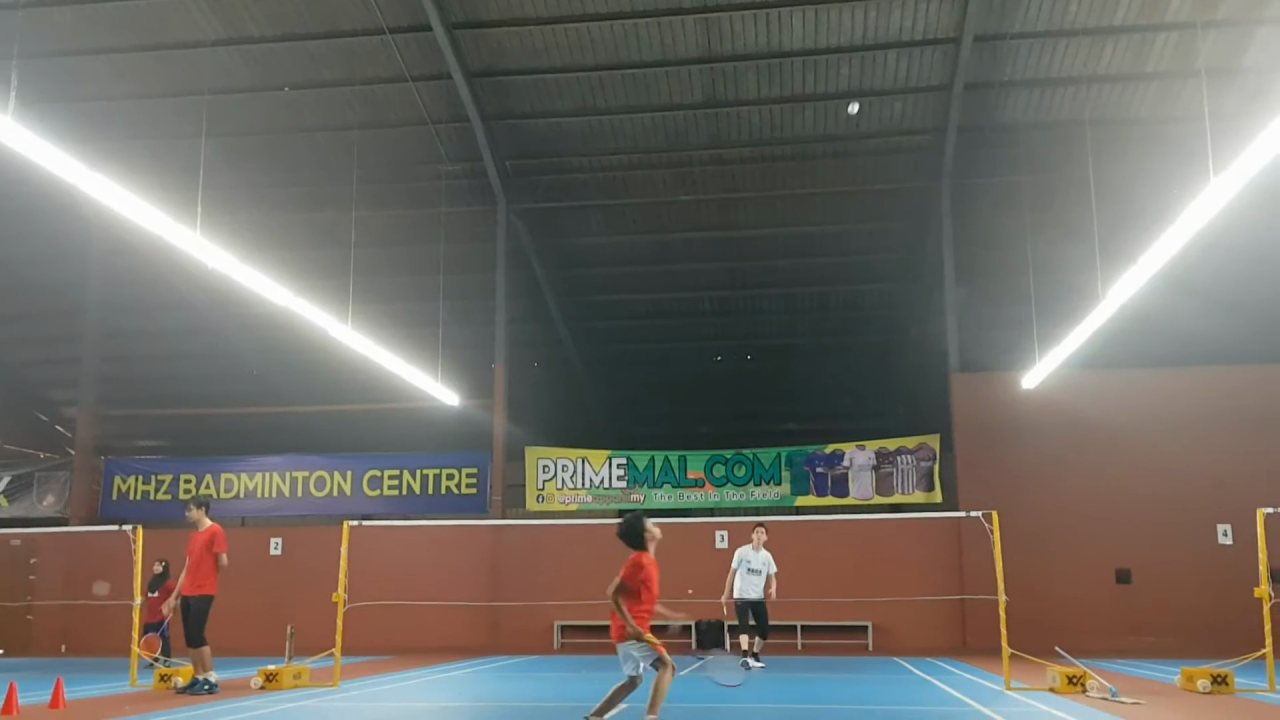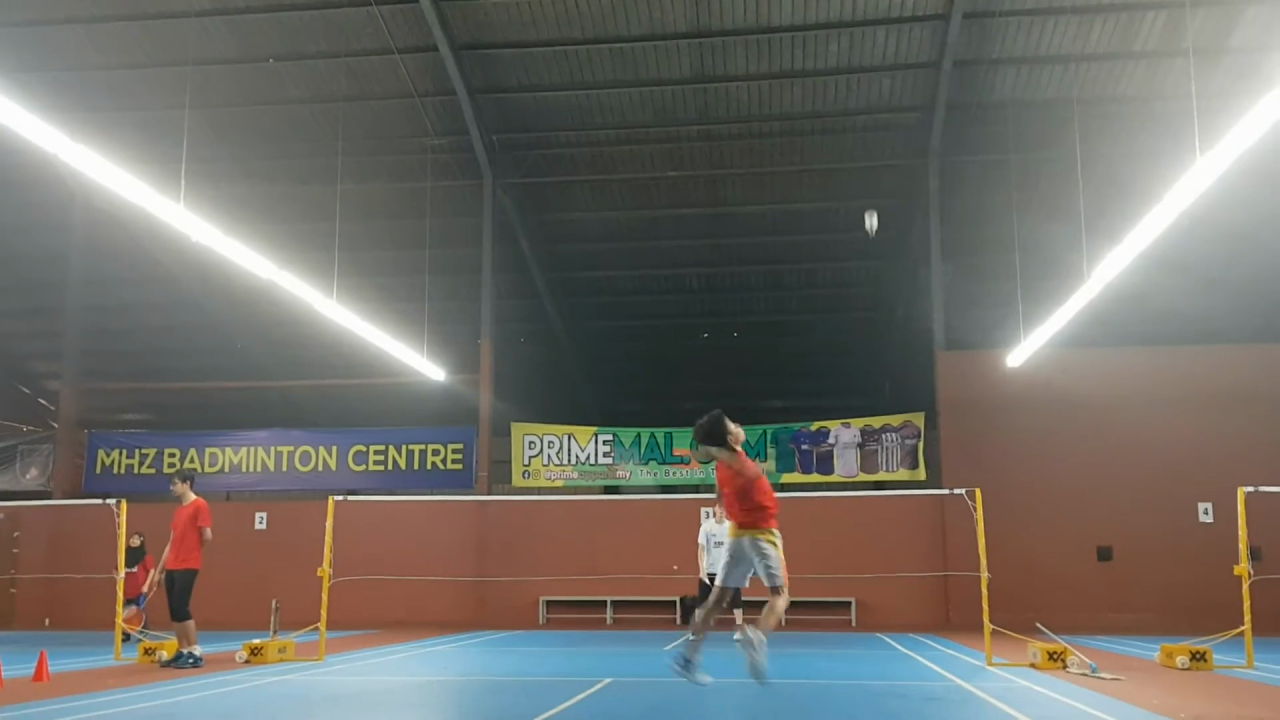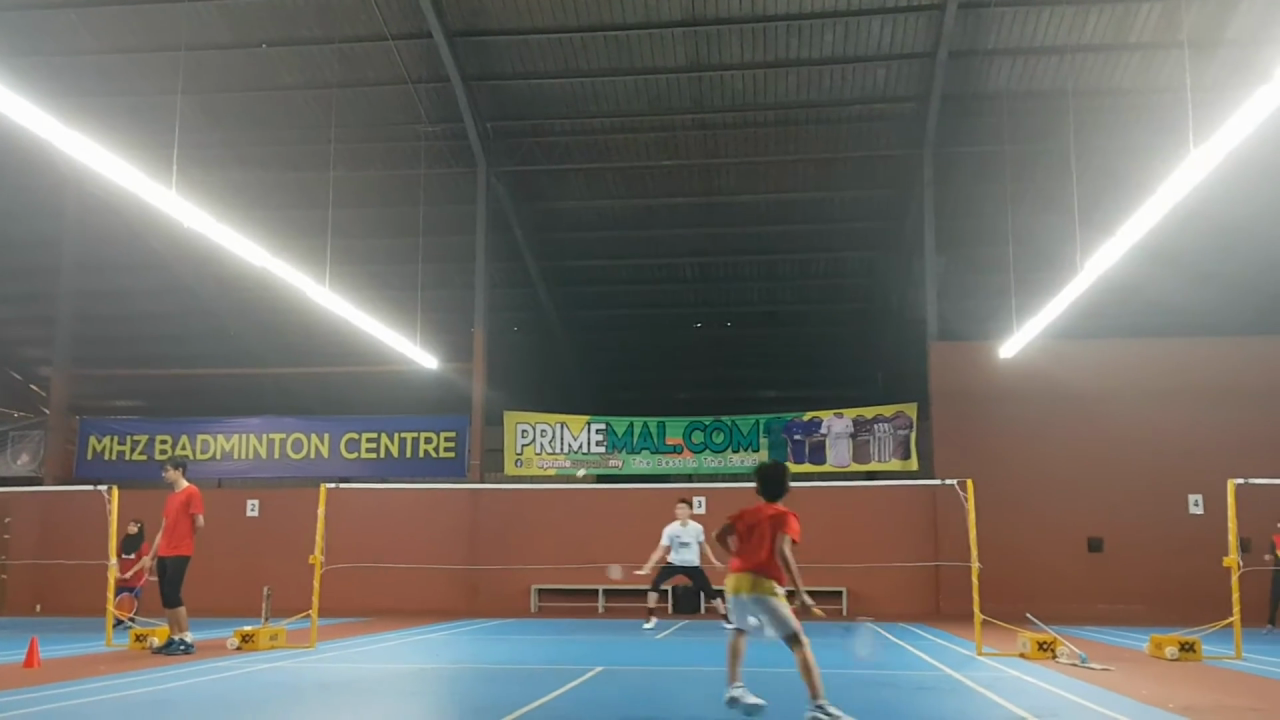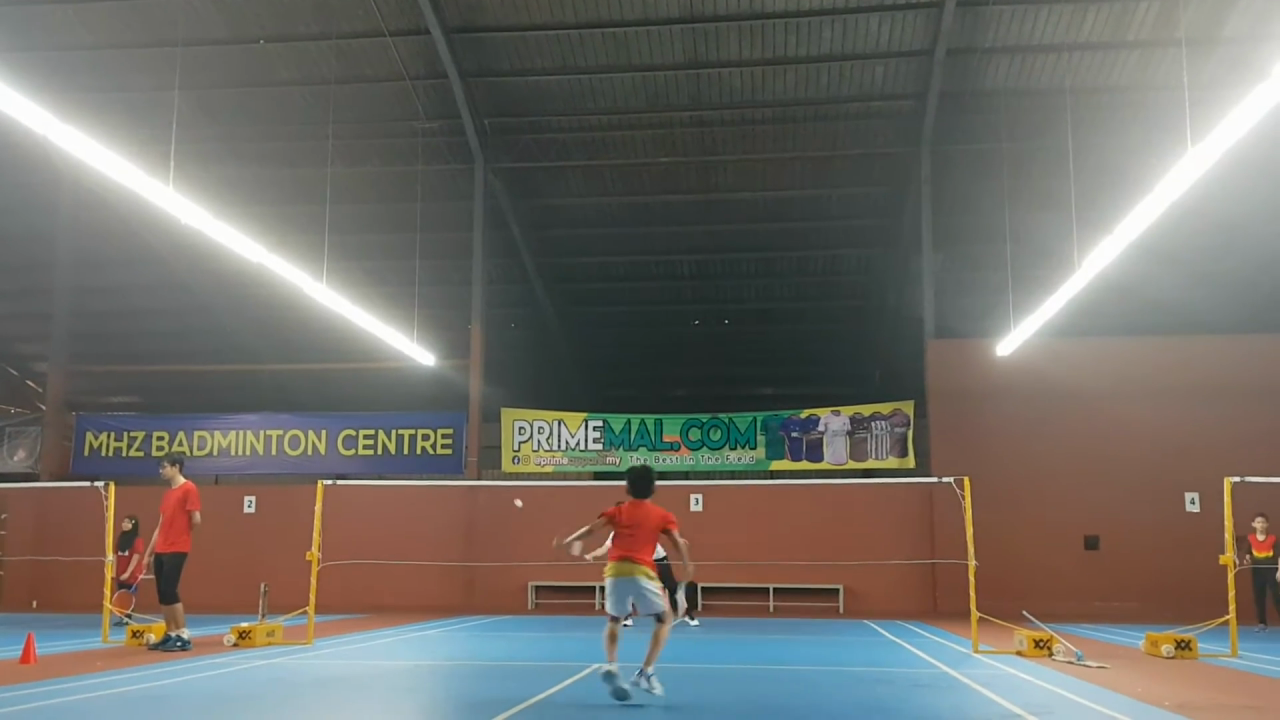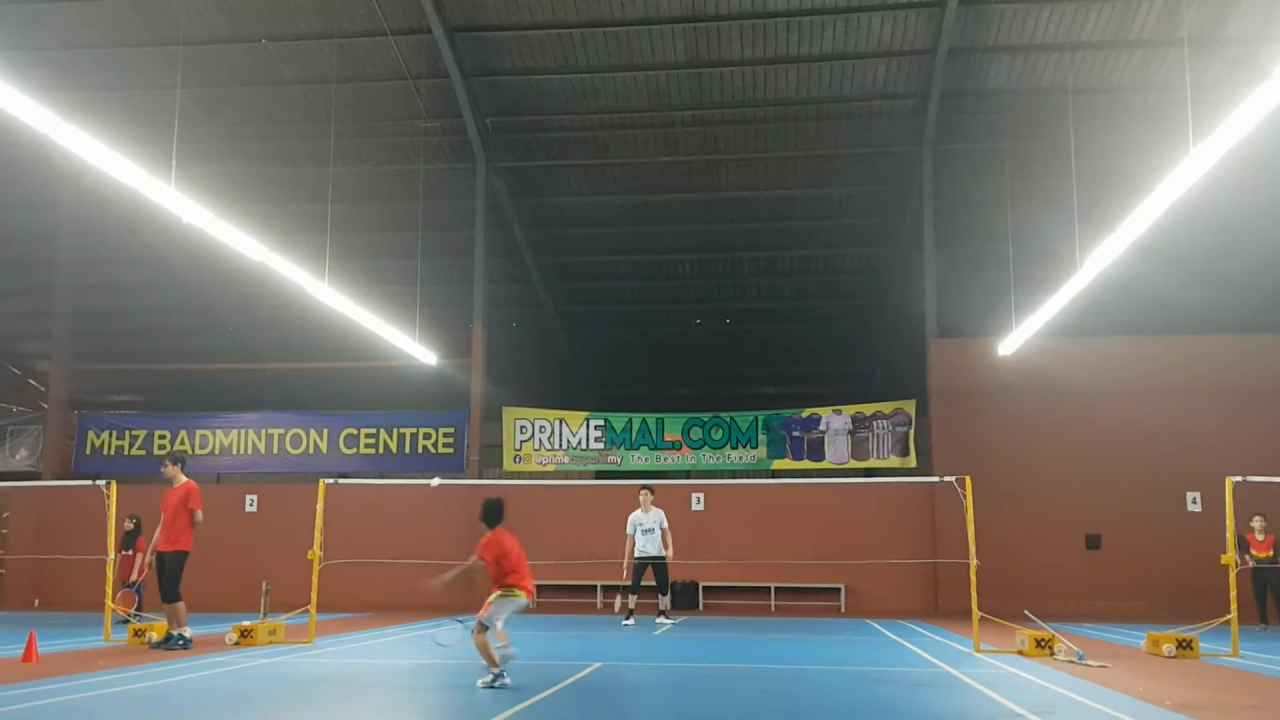
dt=0.5s
person 1, frame 1
left shoulder: (646, 562)
right shoulder: (640, 563)
right elbow: (613, 593)
left wrist: (669, 614)
right wrist: (631, 625)
left hip: (631, 631)
right hip: (631, 632)
left knee: (633, 681)
right knee: (666, 667)
person 1, frame 2
left shoulder: (725, 468)
right shoulder: (734, 461)
left hip: (738, 535)
right hip: (762, 535)
left knee: (717, 597)
right knee: (780, 594)
left ankle: (689, 655)
right ankle: (756, 635)
person 1, frame 3
left shoulder: (746, 513)
right shoulder: (786, 517)
left elbow: (720, 535)
right elbow: (782, 552)
right wrist: (801, 593)
left hip: (735, 583)
right hip: (763, 587)
left knee: (740, 631)
right knee: (799, 644)
left ankle: (735, 690)
person 1, frame 4
left shoulder: (618, 510)
right shoulder: (663, 514)
left elbow: (591, 528)
right elbow: (678, 543)
left wrist: (570, 540)
right wrist: (688, 565)
left hip: (616, 570)
right hip: (641, 573)
left knee: (614, 621)
right knee: (664, 619)
left ankle: (611, 667)
right ankle: (646, 672)
person 1, frame 5
left shoulder: (491, 539)
right shoulder: (507, 537)
left elbow: (471, 564)
left wrist: (443, 579)
left hip: (511, 592)
right hip: (524, 590)
left knee: (479, 631)
right knee: (492, 621)
left ankle: (497, 673)
right ankle: (504, 647)
person 2, frame 1
left shoulder: (215, 531)
right shoulder: (194, 536)
left elbow: (223, 562)
right elbow: (187, 569)
left wrist: (208, 576)
right wrist: (174, 596)
left hip: (203, 593)
right hip: (187, 593)
left knee: (197, 635)
right knee: (190, 637)
left ankle: (211, 680)
right ankle: (198, 678)
person 2, frame 2
left shoulder: (200, 505)
right shoulder: (178, 510)
left elbow: (207, 536)
right elbow: (171, 543)
left wrist: (192, 550)
right wrist: (159, 570)
left hip: (188, 567)
right hip: (172, 567)
left knee: (181, 608)
right knee: (174, 610)
left ankle: (195, 653)
right ankle: (183, 651)
person 2, frame 3
left shoulder: (192, 492)
right shoulder: (170, 497)
left elbow: (199, 523)
right elbow: (163, 529)
left wrist: (184, 537)
right wrist: (151, 555)
left hip: (179, 553)
right hip: (164, 554)
left knee: (173, 595)
right knee: (166, 597)
left ankle: (187, 640)
right ankle: (174, 638)
person 2, frame 4
left shoulder: (189, 489)
right shoulder: (168, 493)
left elbow: (196, 520)
right elbow: (160, 526)
left wrist: (180, 534)
right wrist: (149, 552)
left hip: (177, 550)
right hip: (161, 551)
left knee: (170, 592)
right knee: (163, 593)
left ankle: (183, 636)
right ankle: (171, 634)
person 2, frame 5
left shoulder: (191, 487)
right shoulder: (168, 492)
left elbow: (198, 518)
right elbow: (162, 524)
left wrist: (182, 532)
right wrist: (151, 551)
left hip: (178, 548)
right hip: (163, 549)
left knee: (172, 590)
right knee: (165, 592)
left ankle: (185, 635)
right ankle: (172, 633)
